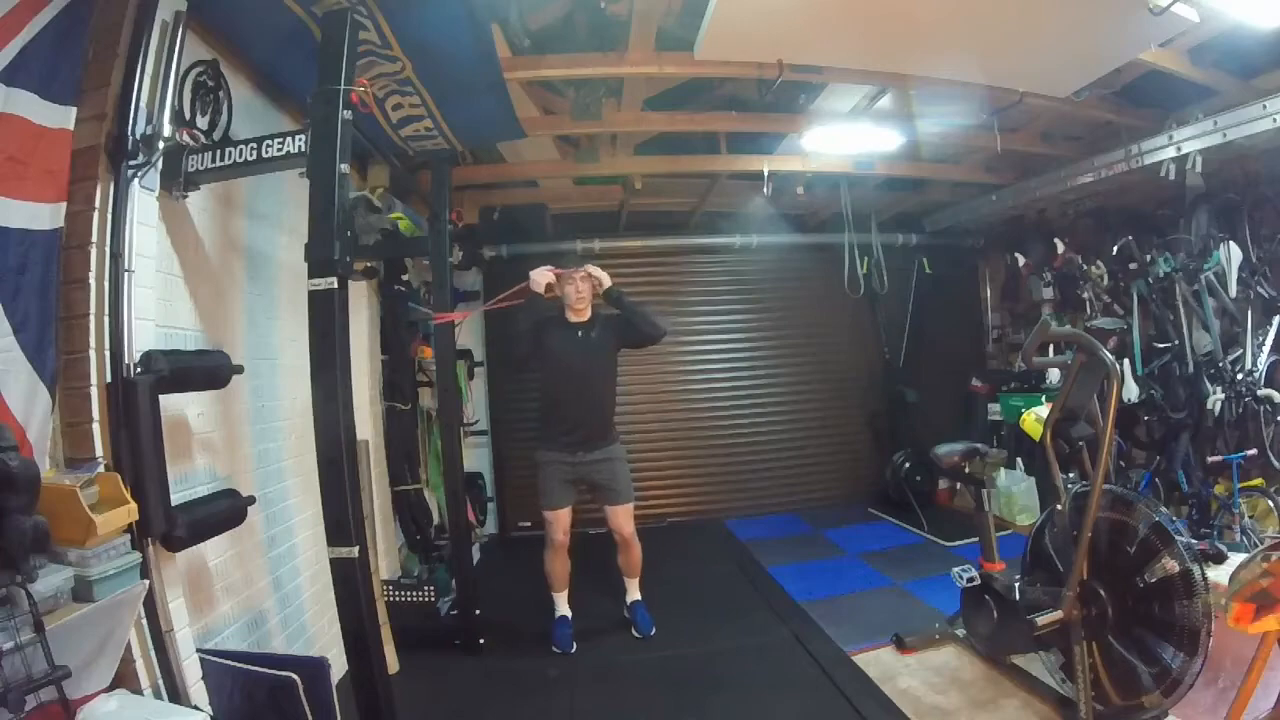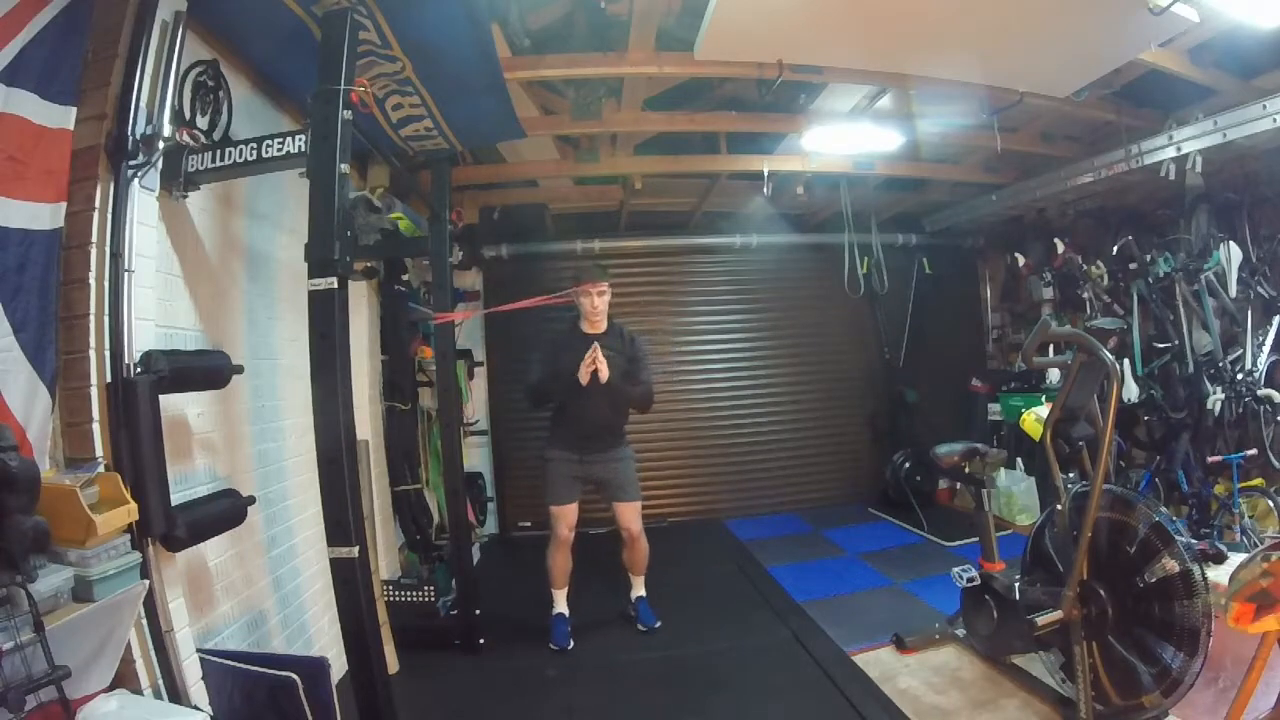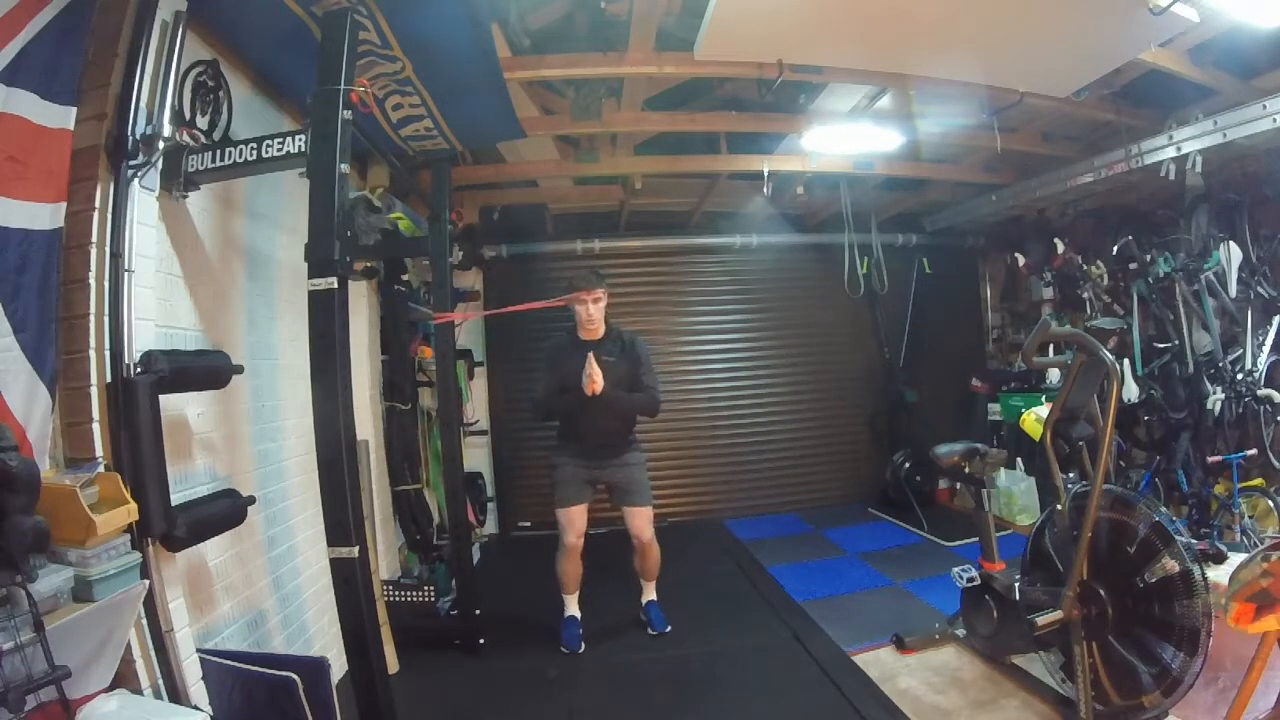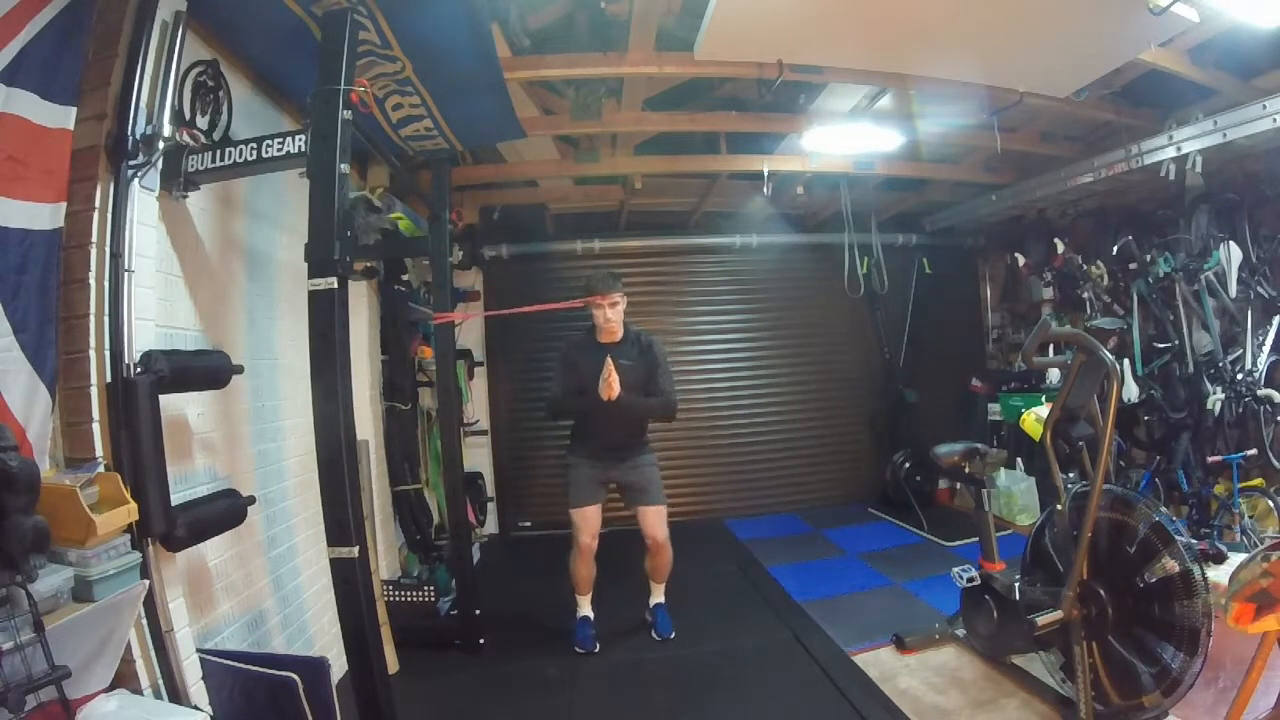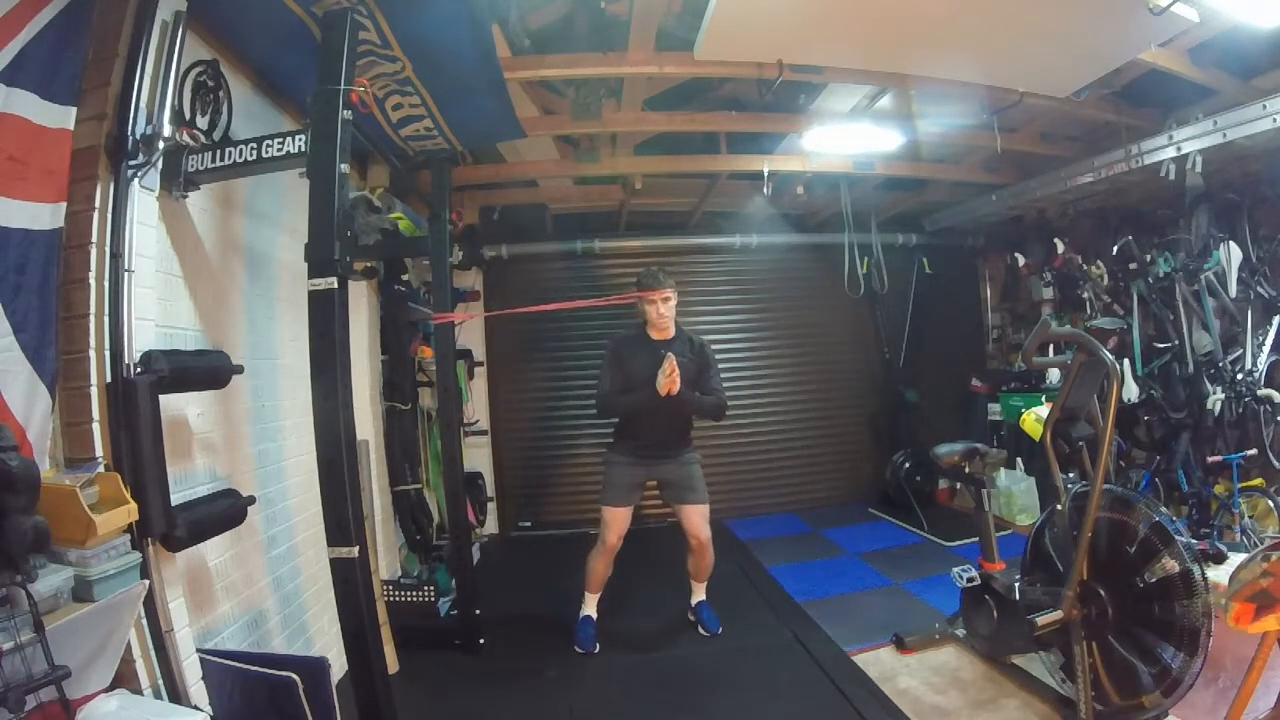
dt=1s
person 1, frame 1
left shoulder: (610, 326)
right shoulder: (546, 329)
left elbow: (654, 332)
right elbow: (517, 349)
left wrist: (612, 290)
right wrist: (535, 295)
left hip: (604, 450)
right hip: (556, 454)
left knee: (626, 533)
right knee: (557, 538)
left ankle: (634, 600)
right ankle: (562, 613)
person 1, frame 2
left shoulder: (627, 342)
right shoulder: (558, 342)
left elbow: (645, 400)
right elbow: (535, 395)
left wrist: (609, 379)
right wrist: (576, 379)
left hip: (613, 452)
right hip: (565, 453)
left knee: (633, 530)
right knee: (562, 535)
left ankle: (638, 596)
right ankle: (560, 611)
person 1, frame 3
left shoulder: (629, 346)
right shoulder: (558, 351)
left elbow: (651, 403)
right elbow: (545, 408)
left wrist: (605, 391)
right wrist: (581, 393)
left hip: (623, 456)
right hip: (573, 459)
left knee: (644, 537)
right knee: (571, 542)
left ankle: (649, 600)
right ankle: (571, 614)
person 1, frame 4
left shoulder: (647, 348)
right shoulder: (574, 351)
left elbow: (668, 407)
right elbow: (557, 408)
left wrist: (621, 397)
right wrist: (597, 397)
left hip: (636, 457)
right hip: (587, 460)
left knee: (658, 538)
right knee: (585, 543)
left ankle: (656, 604)
right ankle: (585, 614)
person 1, frame 5
left shoulder: (696, 349)
right shoulder: (621, 348)
left elbow: (718, 409)
right elbow: (605, 407)
left wrist: (680, 393)
right wrist: (654, 391)
left hip: (679, 456)
right hip: (627, 458)
left knee: (701, 539)
right knee: (609, 541)
left ankle: (698, 602)
right ankle: (588, 614)
